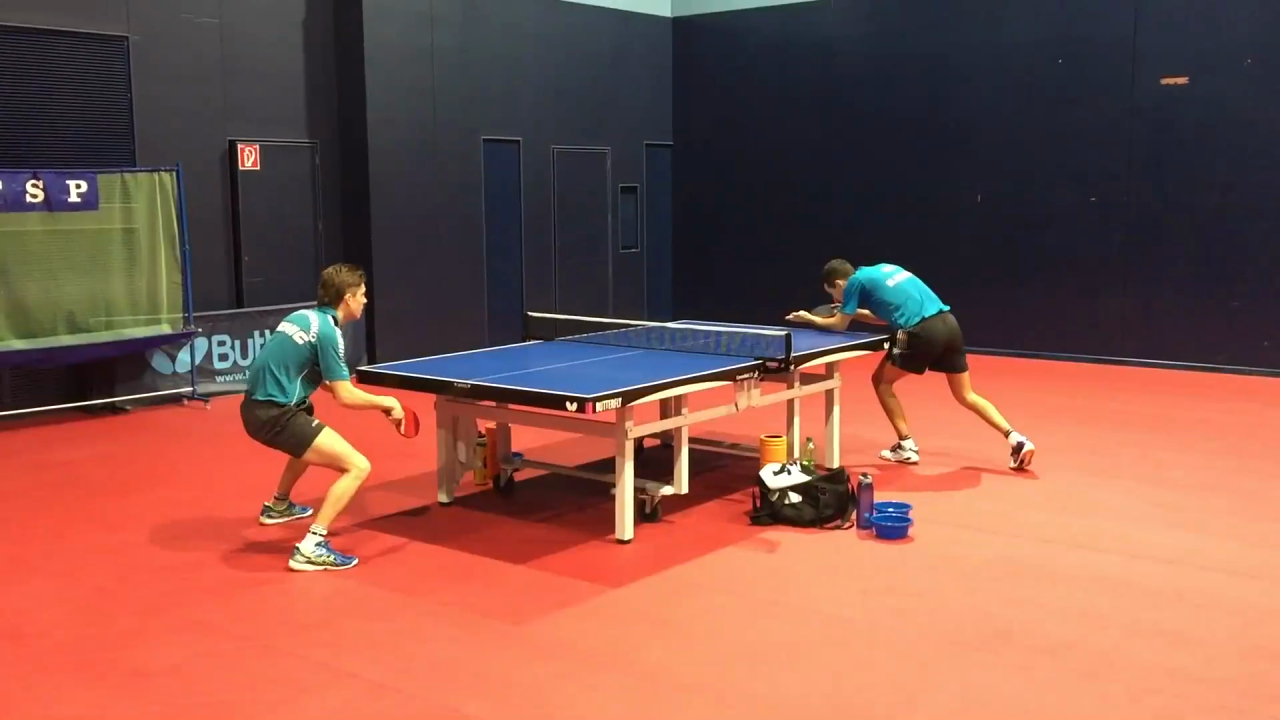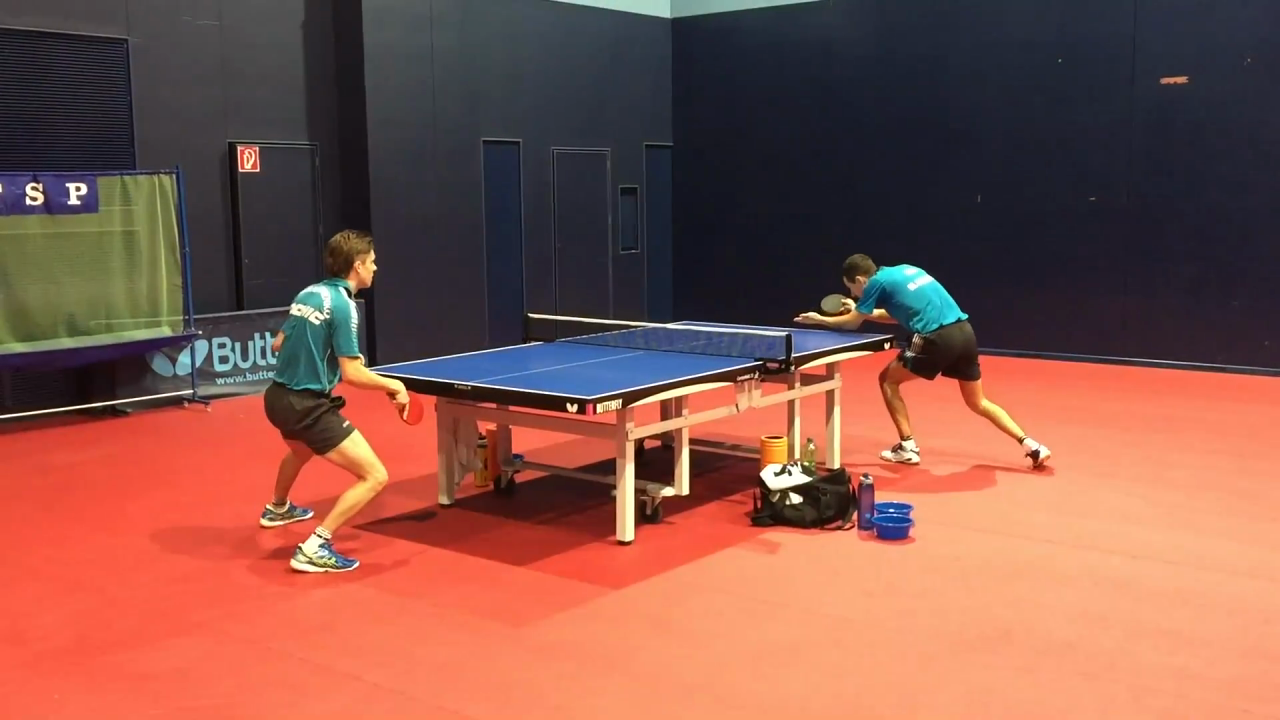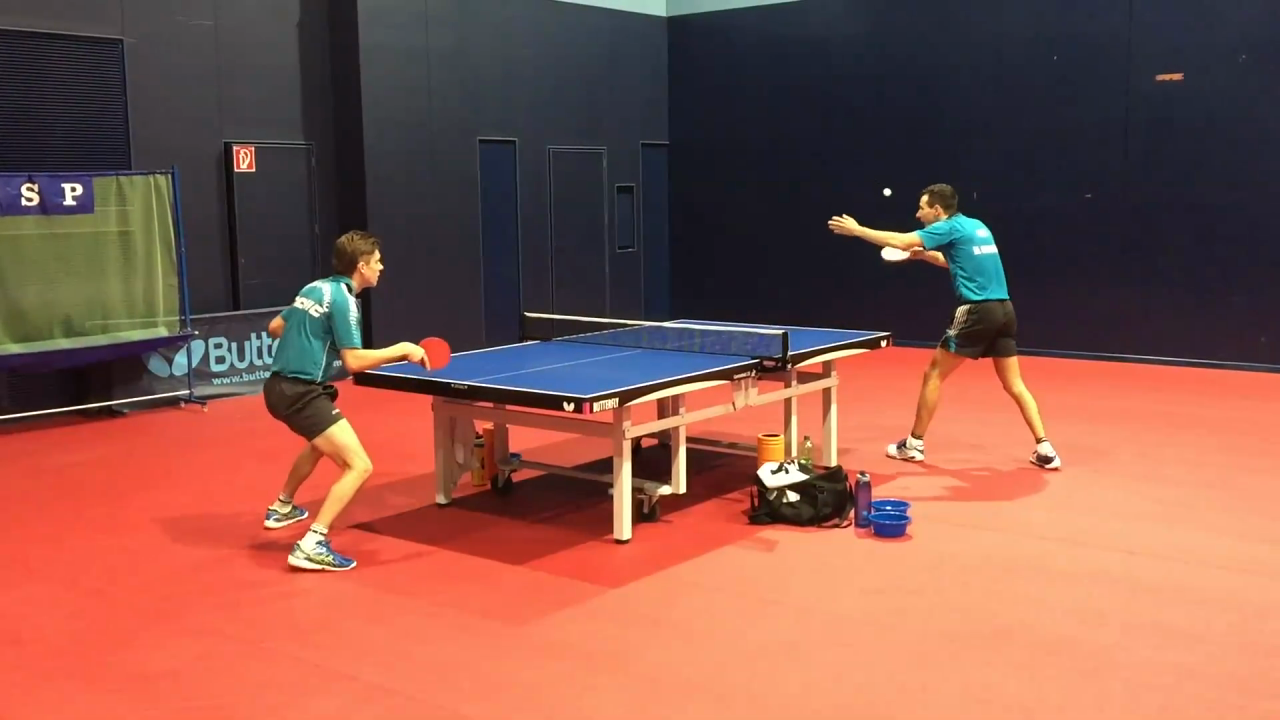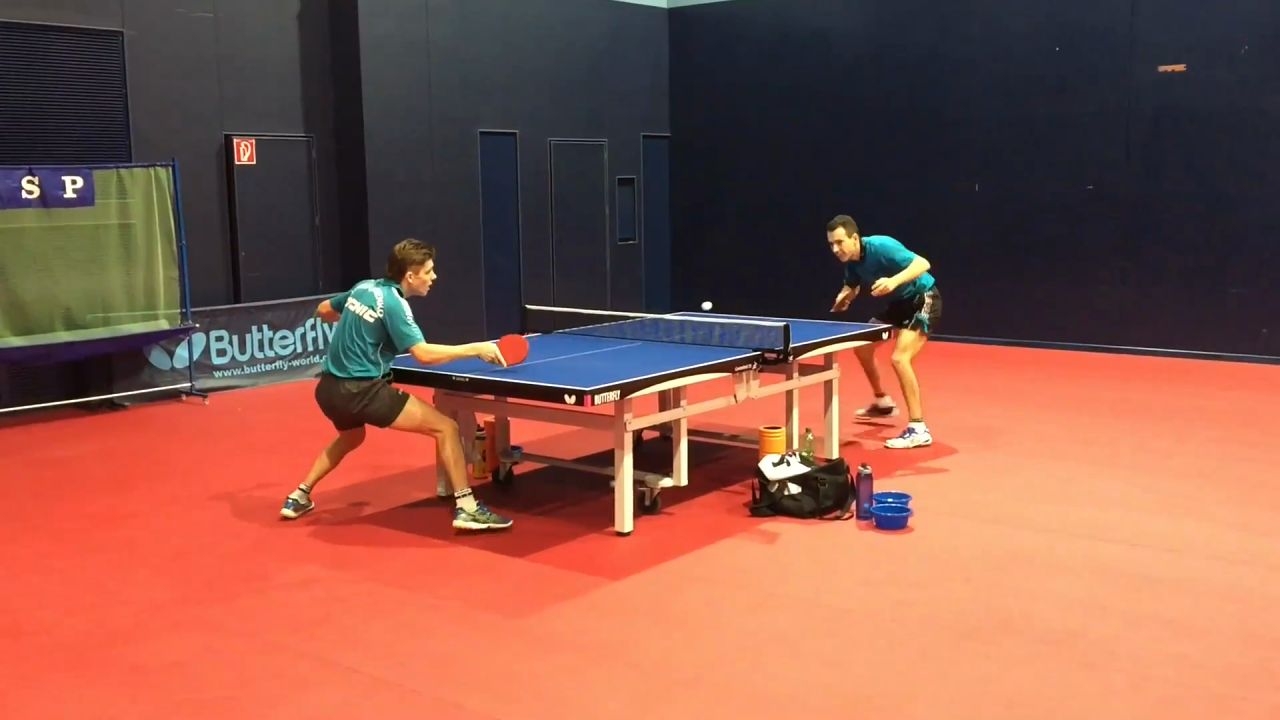
dt=0.7s
person 1, frame 1
left shoulder: (302, 316)
right shoulder: (327, 331)
right elbow: (345, 396)
left wrist: (324, 381)
right wrist: (387, 402)
left hip: (256, 407)
right hip: (274, 415)
left knee: (310, 441)
right knee: (358, 467)
left ankle: (278, 506)
right ankle: (311, 547)
person 1, frame 2
left shoulder: (307, 293)
right shoulder: (342, 305)
left elbow: (279, 344)
right elbow: (352, 374)
right wrist: (394, 385)
left hip: (278, 397)
right hip: (308, 405)
left knee: (301, 450)
right knee: (375, 477)
left ankle: (277, 509)
right ankle: (314, 547)
person 1, frame 3
left shoulder: (313, 288)
right shoulder: (343, 299)
left elbow: (276, 327)
right elbow: (354, 361)
right wrist: (402, 350)
left hip: (277, 387)
right hip: (301, 393)
left knee: (319, 442)
right knee: (359, 466)
left ankle: (283, 507)
right ankle: (312, 543)
person 1, frame 4
left shoulder: (363, 287)
right shoulder: (394, 304)
left elbow: (324, 309)
right elbow: (424, 354)
right wrist: (476, 349)
left hip: (329, 389)
right hip: (362, 391)
left knee: (350, 438)
right knee: (446, 428)
left ankle: (298, 497)
right ankle: (466, 507)
person 2, frame 1
left shoulder: (857, 281)
right shoulder: (884, 270)
left elbow: (839, 325)
left wrist: (810, 318)
right wrist: (853, 311)
left hip: (922, 332)
right hip: (948, 324)
left knee: (881, 381)
right knee: (966, 396)
left ankle: (906, 446)
right ankle: (1016, 439)
person 2, frame 2
left shoulder: (878, 282)
right shoulder: (905, 271)
left elbow: (851, 323)
left wrist: (820, 319)
right wrist: (859, 309)
left hip: (937, 339)
right hip: (964, 332)
left knee: (888, 380)
right knee: (978, 403)
left ankle: (907, 447)
right ankle: (1030, 445)
person 2, frame 3
left shoulder: (949, 227)
right shoulder: (975, 226)
left elbow: (901, 241)
left wrist: (857, 230)
right wrist: (933, 255)
left hip: (977, 312)
right hip: (1003, 309)
left knee: (933, 374)
right knee: (1014, 385)
left ankle: (914, 444)
right ankle: (1044, 449)
person 2, frame 4
left shoulder: (880, 246)
right shoulder: (851, 259)
left elbow: (922, 264)
right elbow: (851, 287)
left wrist: (894, 280)
right wrist: (845, 296)
left hip: (923, 300)
right hip: (901, 303)
left knee: (898, 358)
right knee: (862, 348)
left ankle: (917, 428)
right ankle: (883, 403)
